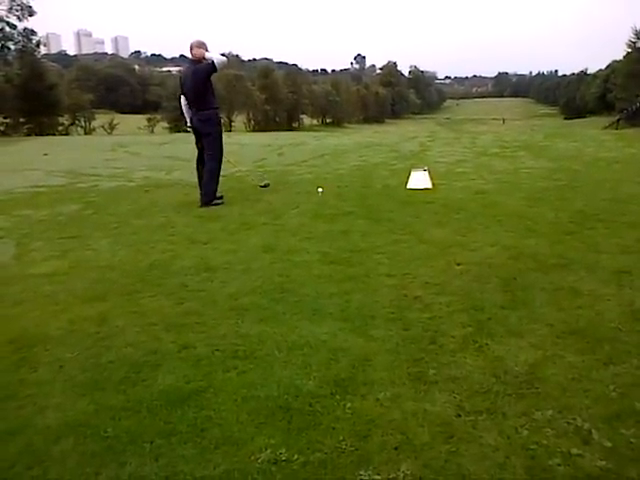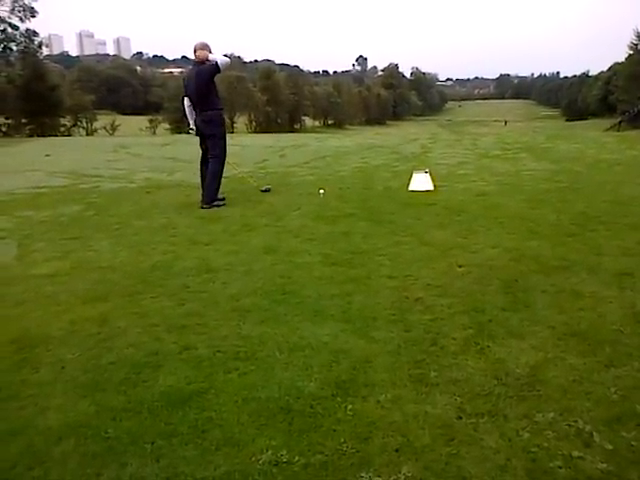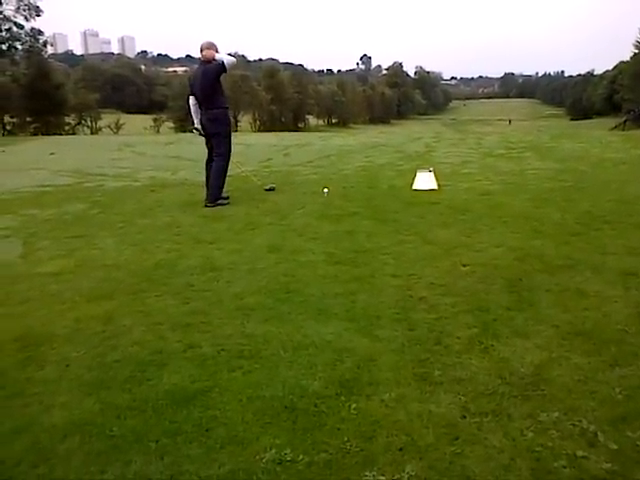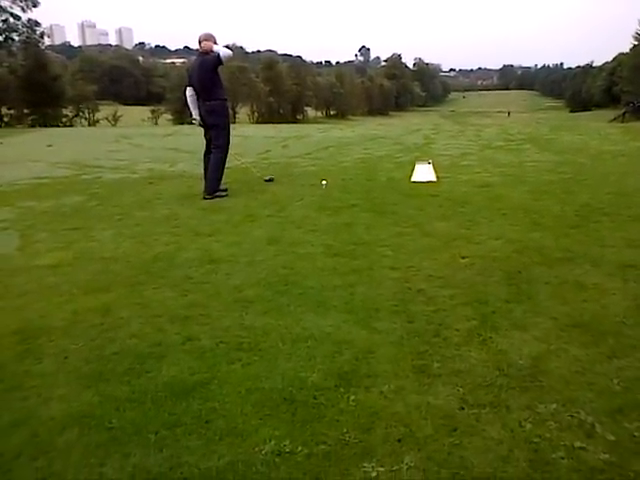
dt=0.4s
person 1, frame 1
left shoulder: (185, 73)
right shoulder: (200, 69)
left elbow: (183, 100)
right elbow: (222, 60)
left wrist: (190, 121)
right wrist: (205, 55)
left hip: (196, 118)
right hip: (209, 117)
left knee: (203, 156)
right knee: (213, 157)
left ankle: (207, 193)
right ankle: (207, 198)
person 1, frame 2
left shoulder: (189, 75)
right shoulder: (204, 70)
left elbow: (187, 102)
right elbow: (226, 61)
left wrist: (193, 124)
right wrist: (208, 57)
left hip: (201, 119)
right hip: (213, 118)
left knee: (207, 157)
right knee: (216, 157)
left ankle: (208, 194)
right ankle: (208, 199)
person 1, frame 3
left shoulder: (195, 74)
right shoulder: (210, 69)
left elbow: (192, 101)
right elbow: (232, 60)
left wrist: (197, 123)
right wrist: (215, 56)
left hip: (206, 118)
right hip: (218, 116)
left knee: (213, 156)
right knee: (221, 156)
left ankle: (213, 193)
right ankle: (213, 197)
person 1, frame 4
left shoulder: (194, 65)
right shoulder: (207, 61)
left elbow: (189, 92)
right elbow: (228, 54)
left wrist: (196, 114)
right wrist: (213, 48)
left hip: (205, 109)
right hip: (217, 108)
left knee: (211, 148)
right knee: (219, 148)
left ankle: (211, 185)
right ankle: (211, 189)
